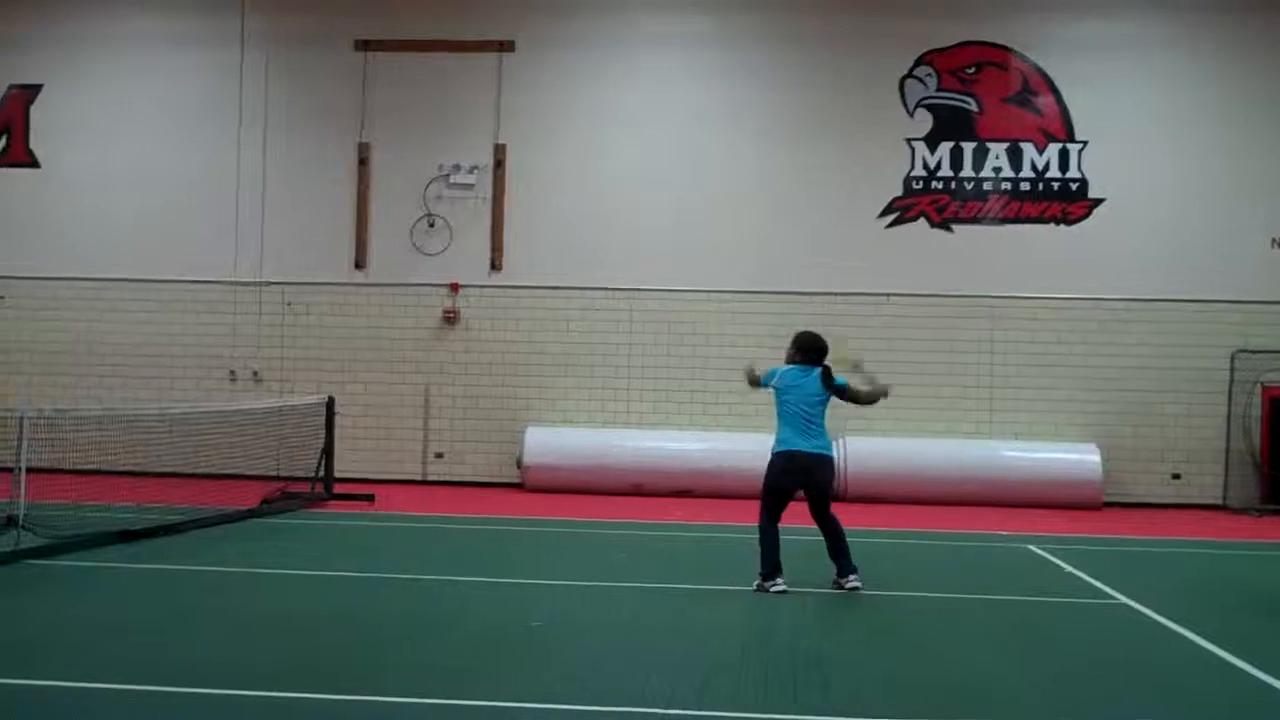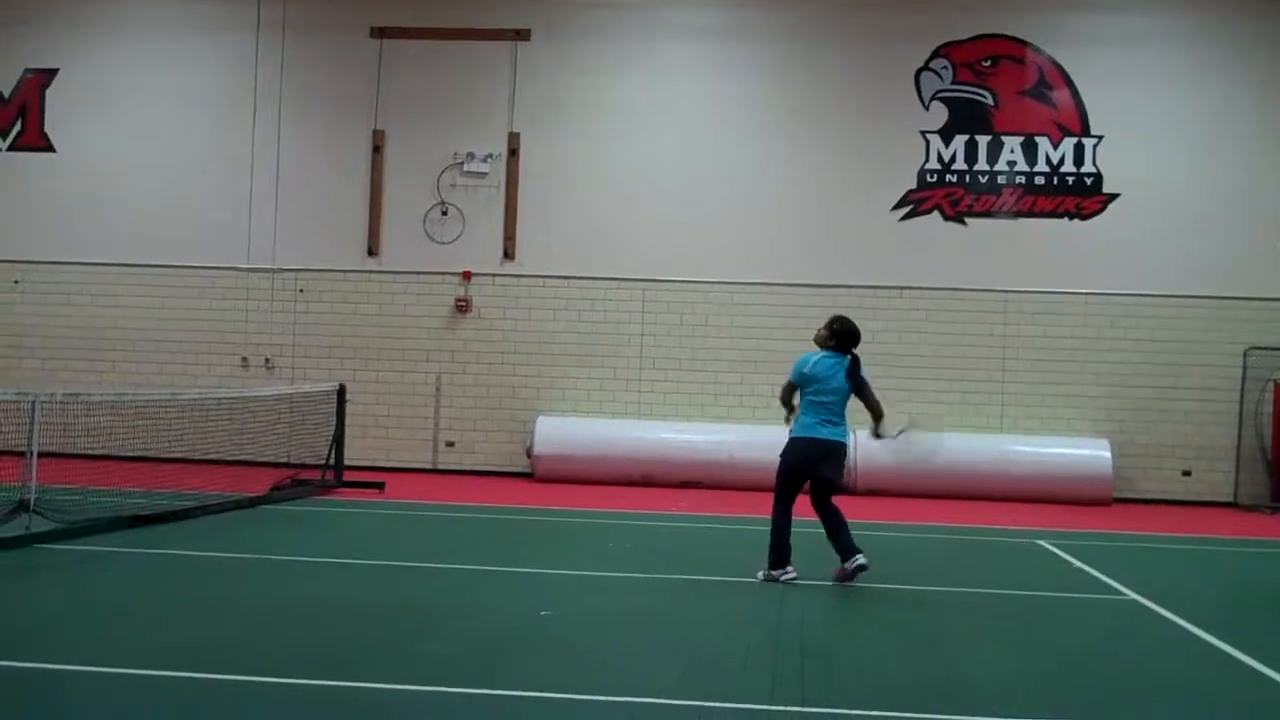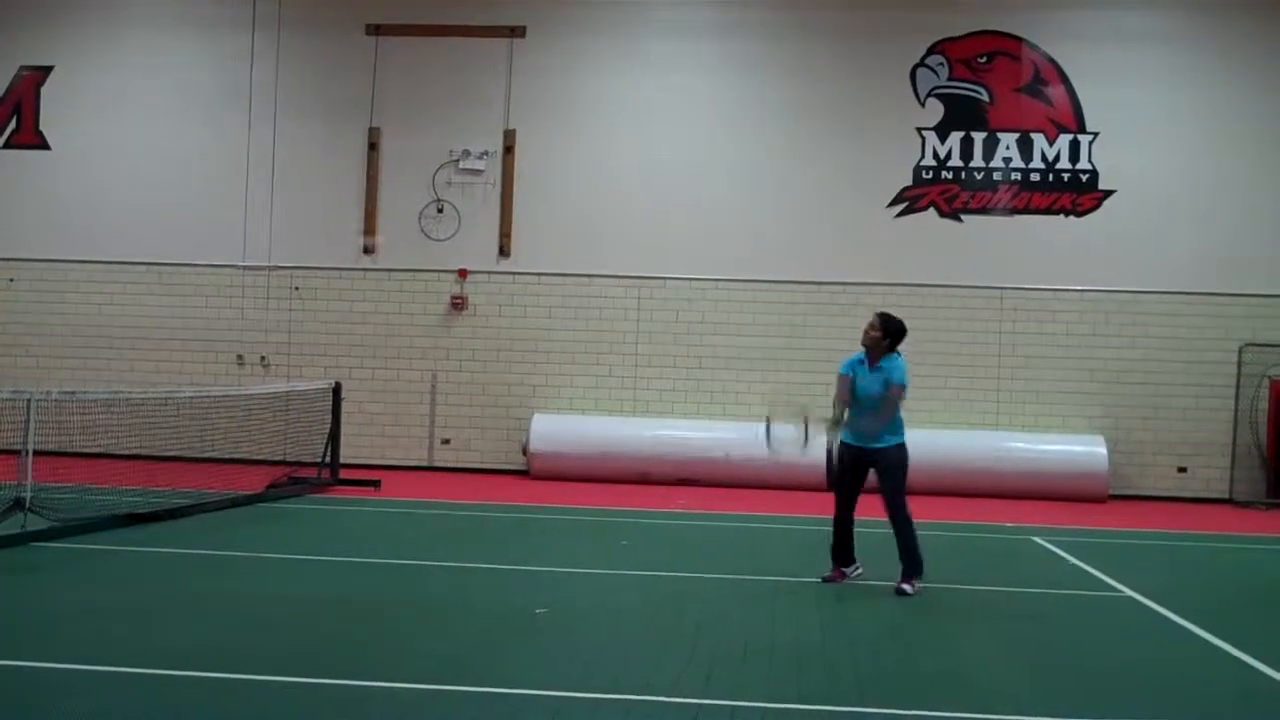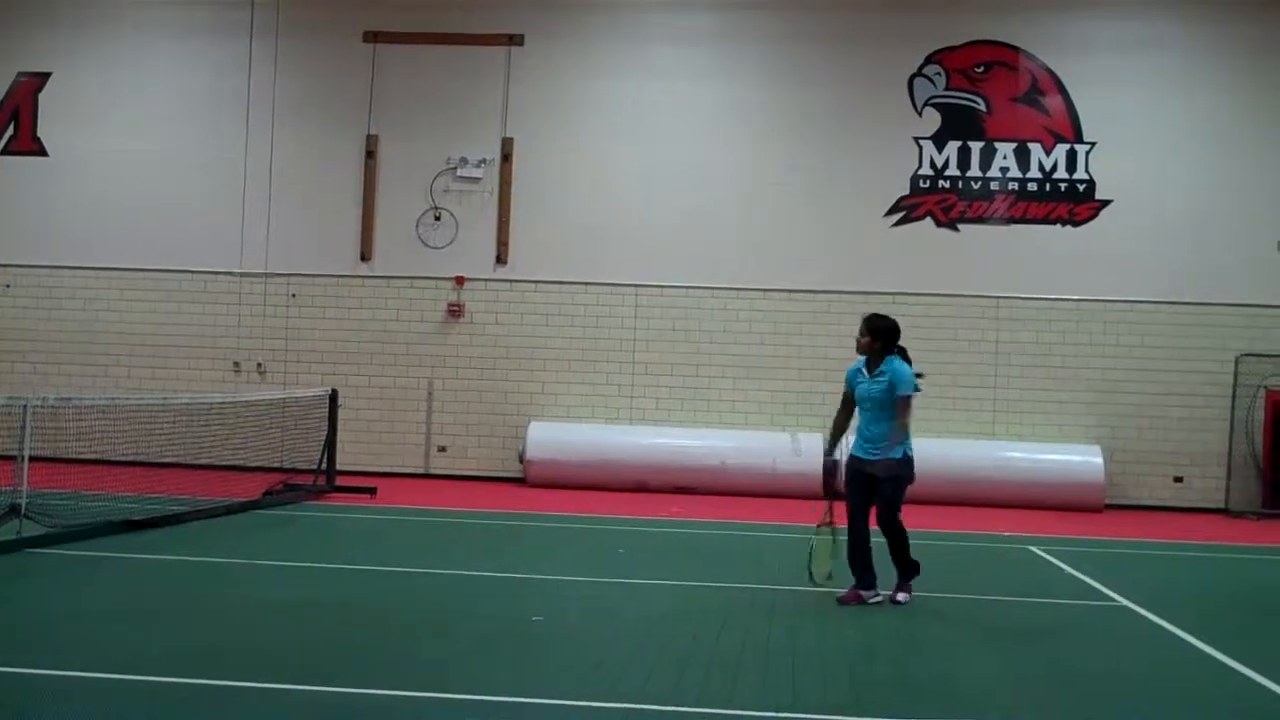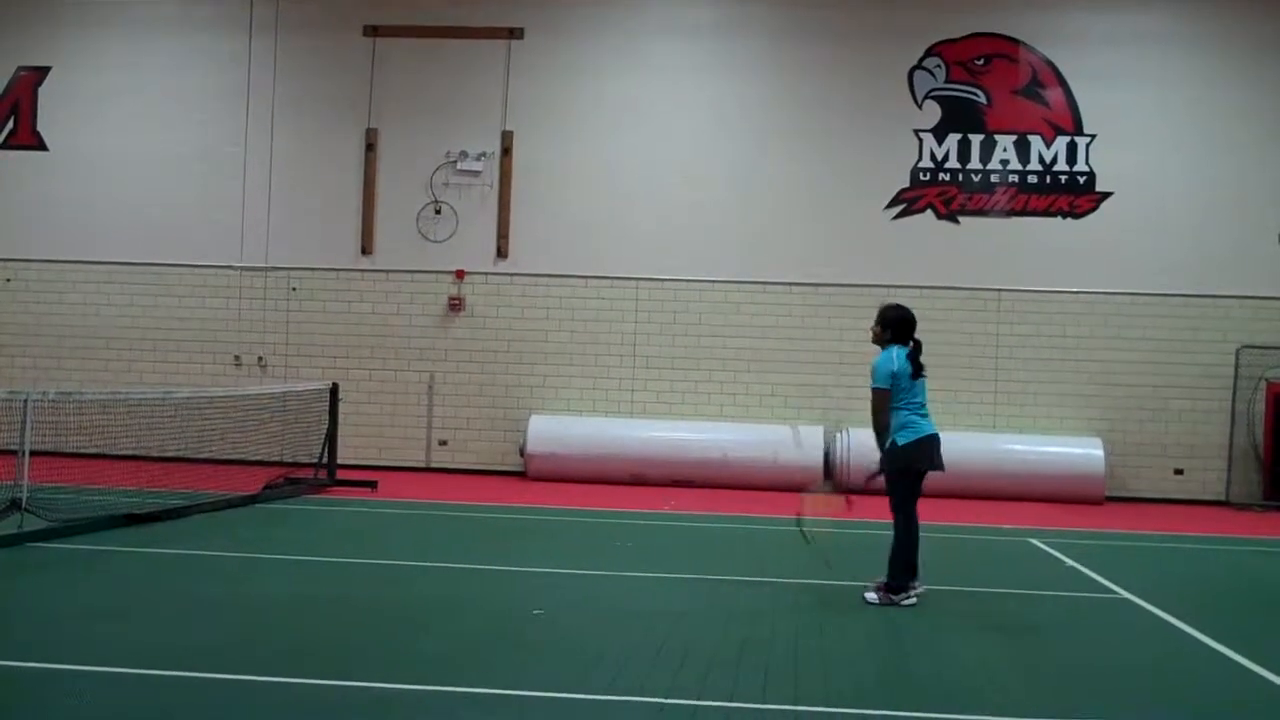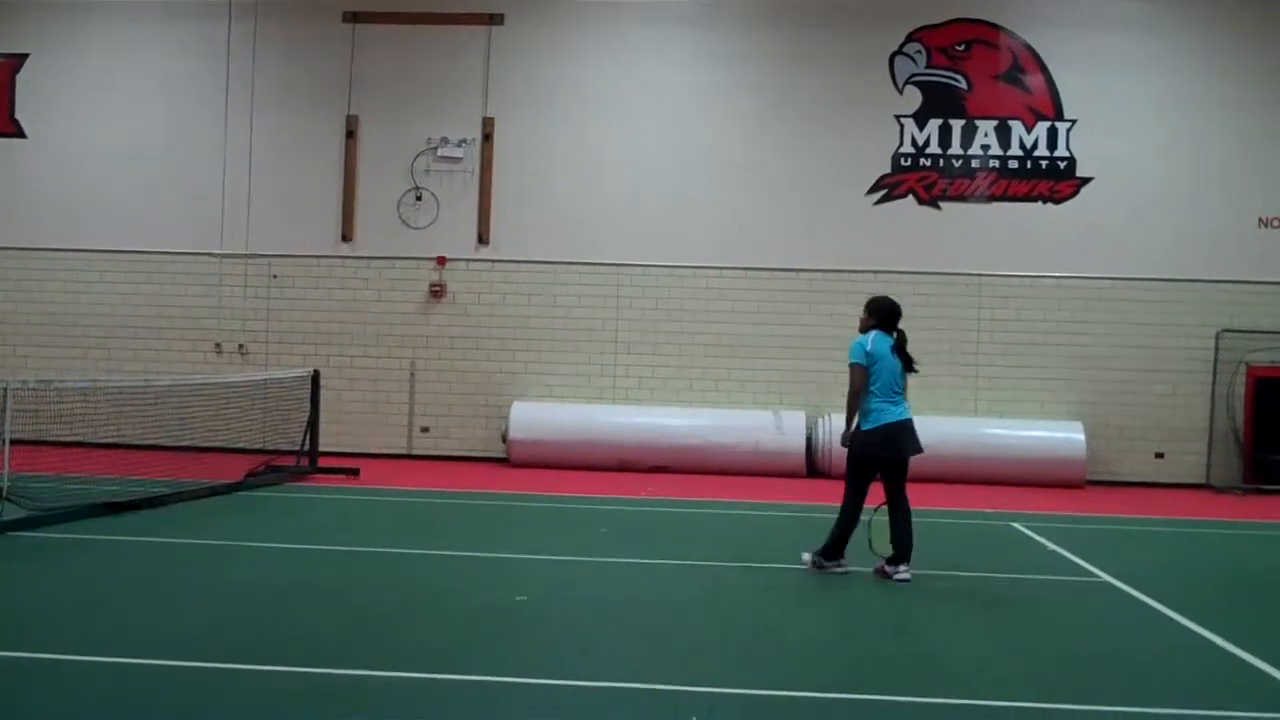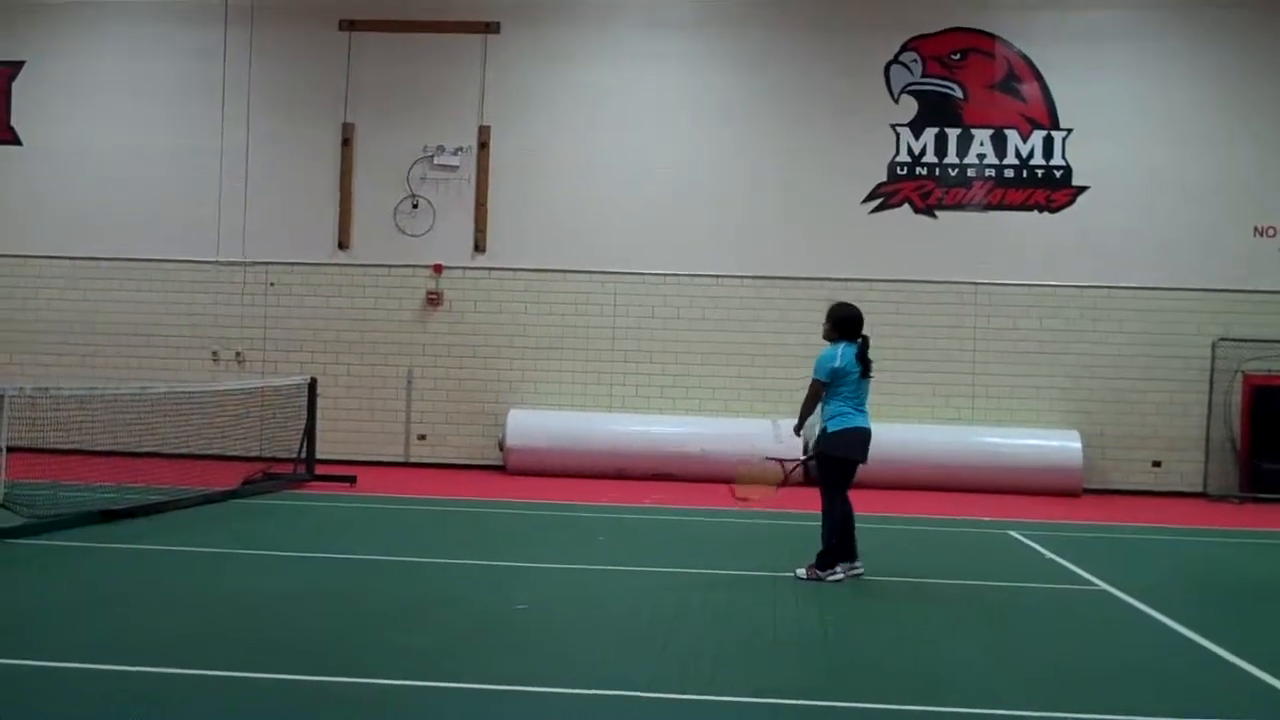
dt=0.7s
person 1, frame 1
left shoulder: (780, 374)
right shoulder: (826, 379)
left elbow: (755, 381)
right elbow: (865, 398)
left wrist: (751, 373)
right wrist: (879, 390)
left hip: (788, 456)
right hip: (821, 459)
left knee: (769, 516)
right knee: (824, 516)
left ankle: (772, 577)
right ankle: (848, 574)
person 1, frame 2
left shoulder: (809, 361)
right shoulder: (853, 369)
left elbow: (785, 397)
right elbow: (875, 408)
left wrist: (791, 411)
right wrist: (877, 427)
left hip: (805, 442)
right hip: (836, 445)
left knee: (783, 504)
right knee: (823, 502)
left ankle: (779, 566)
right ankle: (851, 556)
person 1, frame 3
left shoulder: (896, 367)
right shoulder: (852, 363)
left elbow: (893, 403)
right elbow: (842, 395)
left wrist: (873, 424)
right wrist: (838, 415)
left hip: (889, 446)
right hip: (853, 444)
left knee: (896, 507)
right knee: (843, 506)
left ankle: (911, 574)
right ankle: (845, 563)
person 1, frame 4
left shoulder: (899, 371)
right shoulder: (855, 372)
left elbow: (902, 418)
right elbow: (845, 413)
left wrist: (891, 454)
right wrist: (830, 450)
left hip: (892, 458)
right hip: (860, 457)
left knee: (888, 519)
right knee: (856, 520)
left ankle: (908, 573)
right ankle: (866, 586)
person 1, frame 5
left shoulder: (885, 362)
right shoulder: (907, 357)
left elbow: (880, 413)
left wrist: (883, 450)
right wrist: (888, 448)
left hip: (906, 444)
right hip: (924, 439)
left knee: (903, 515)
right knee: (905, 512)
left ankle: (899, 589)
right ankle: (905, 578)
person 1, frame 6
left shoulder: (863, 344)
right shoulder: (897, 348)
left elbow: (857, 389)
left wrist: (848, 428)
left hip: (873, 430)
right hip: (901, 428)
left knee: (854, 496)
right knee: (897, 496)
left ankle: (831, 556)
right ankle: (900, 563)
person 1, frame 7
left shoulder: (830, 357)
right shoulder: (860, 354)
left elbow: (813, 397)
left wrist: (800, 424)
left hip: (838, 434)
right hip: (860, 432)
left knee: (832, 499)
right knee: (840, 496)
left ankle: (828, 566)
right ankle: (849, 559)
